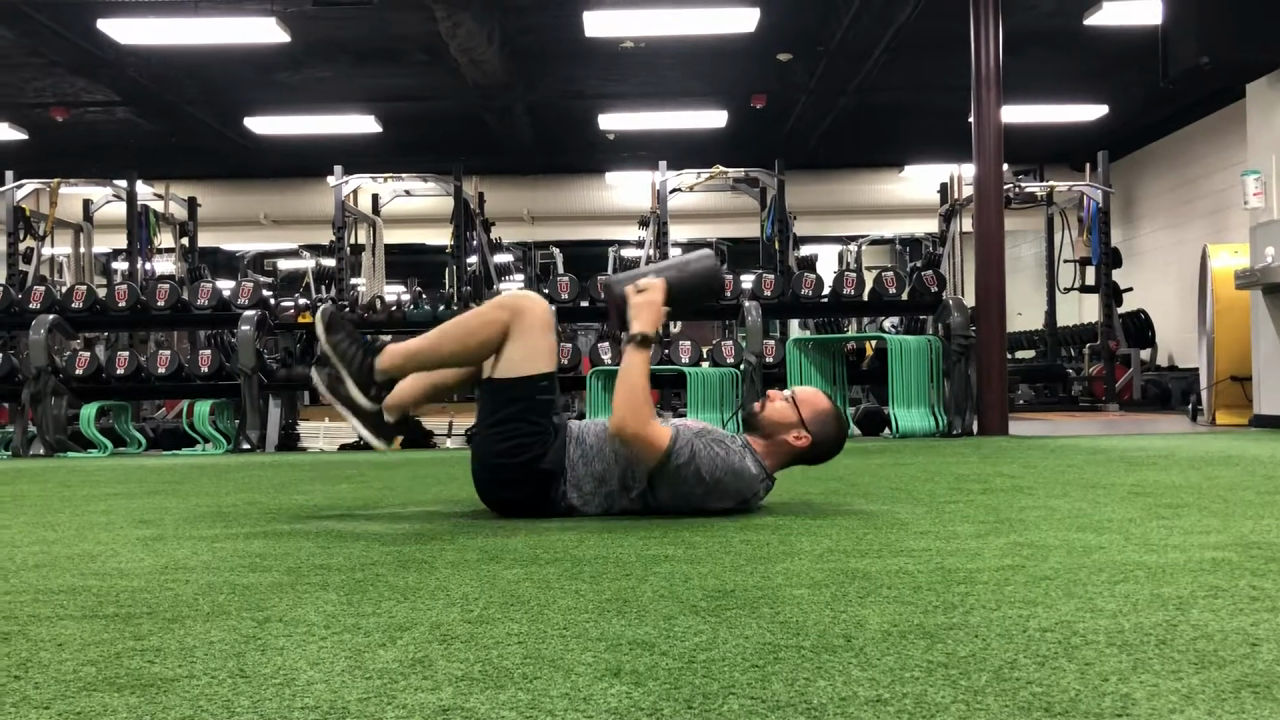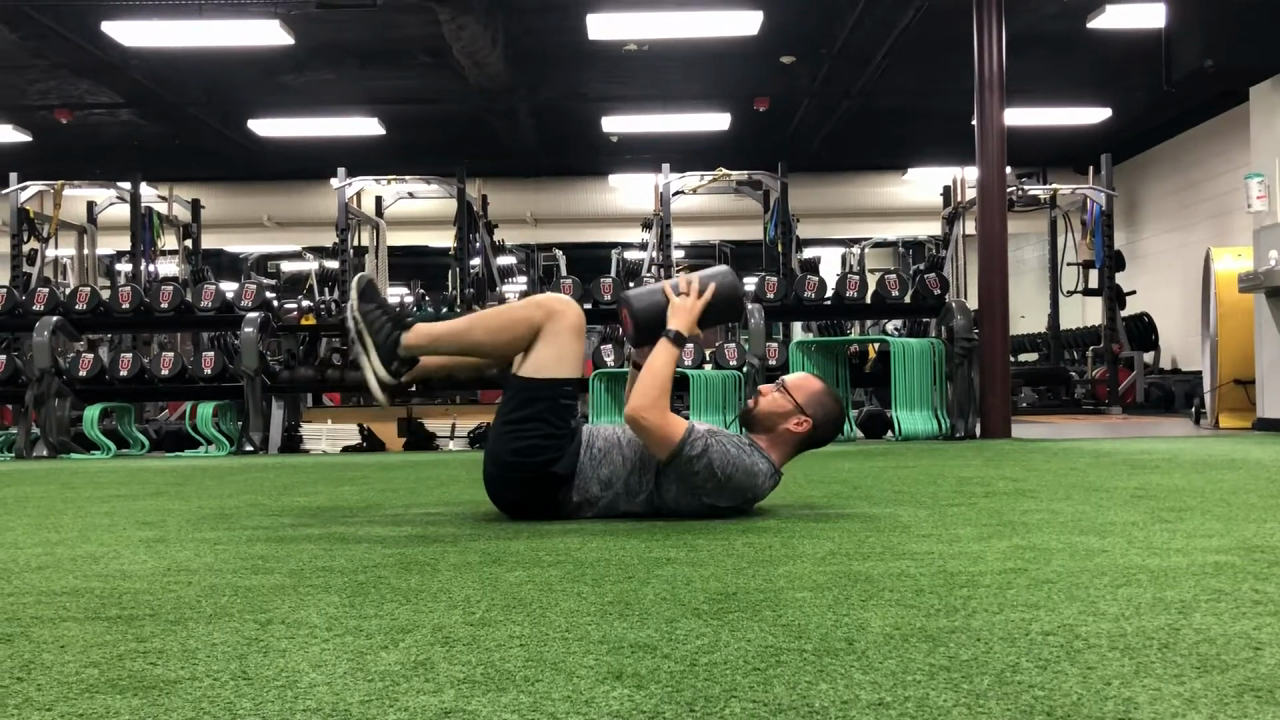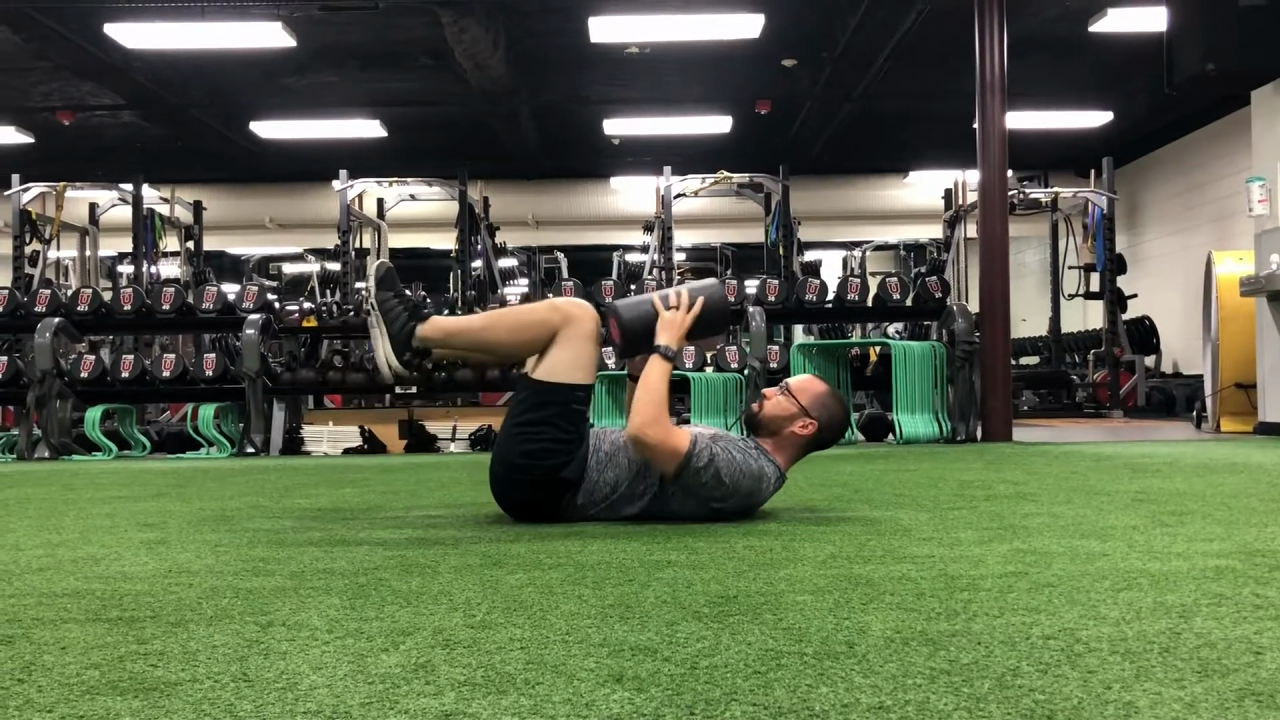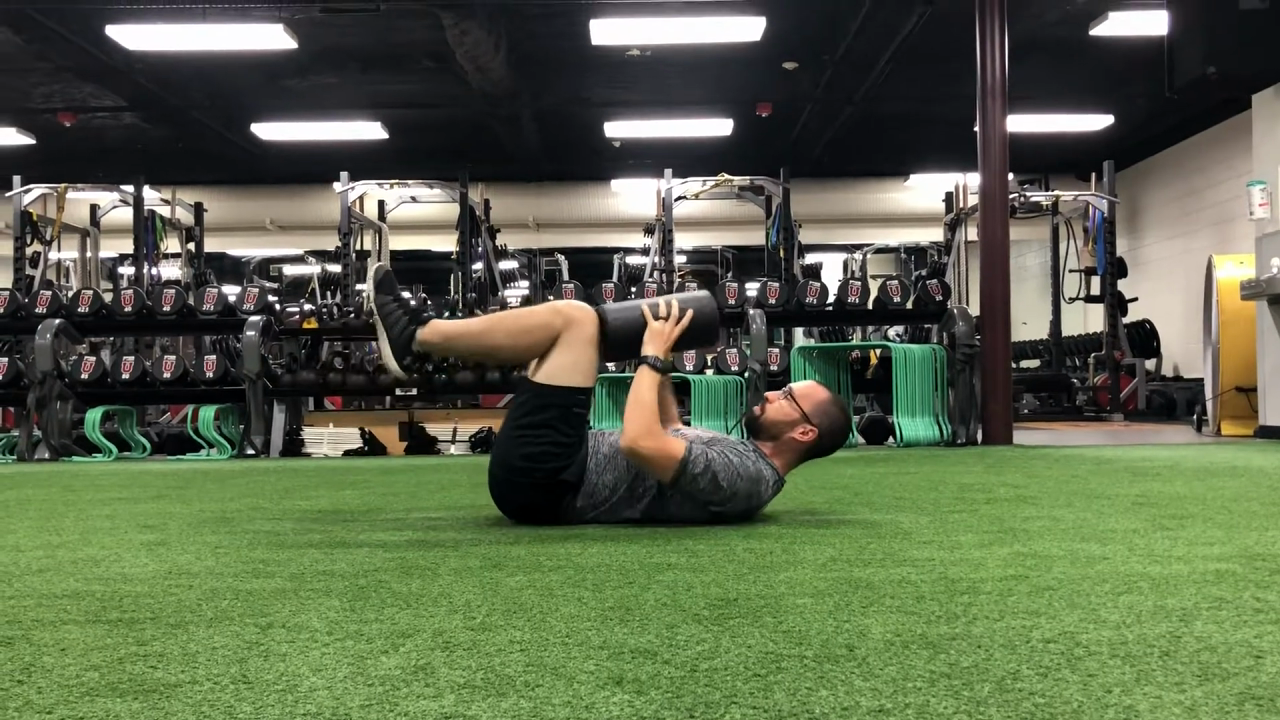
dt=0.2s
person 1, frame 1
left shoulder: (731, 469)
right shoulder: (735, 457)
left elbow: (628, 426)
right elbow: (644, 424)
left wrist: (640, 332)
right wrist: (643, 335)
left hip: (527, 473)
right hip: (541, 467)
left knee: (524, 307)
right knee: (497, 336)
left ankle: (376, 370)
right ankle: (384, 410)
person 1, frame 2
left shoulder: (740, 469)
right shoulder: (741, 456)
left elbow: (642, 415)
right elbow: (652, 422)
left wrist: (677, 331)
right wrist: (648, 354)
left hip: (536, 476)
right hip: (546, 474)
left knee: (557, 311)
right knee: (528, 335)
left ankle: (400, 347)
right ankle: (403, 366)
person 1, frame 3
left shoulder: (745, 474)
right shoulder: (744, 457)
left elbow: (645, 433)
right elbow: (653, 433)
left wrist: (666, 346)
right wrist: (643, 364)
left hip: (540, 477)
right hip: (551, 476)
left knee: (574, 315)
right knee: (548, 333)
left ankle: (414, 334)
right ankle: (415, 348)
person 1, frame 4
left shoulder: (743, 478)
right shoulder: (743, 459)
left elbow: (638, 443)
right elbow: (664, 429)
left wrist: (653, 355)
right wrist: (658, 362)
left hip: (539, 478)
right hip: (548, 476)
left knee: (575, 318)
right knee: (554, 334)
left ankle: (415, 337)
right ankle: (417, 342)
